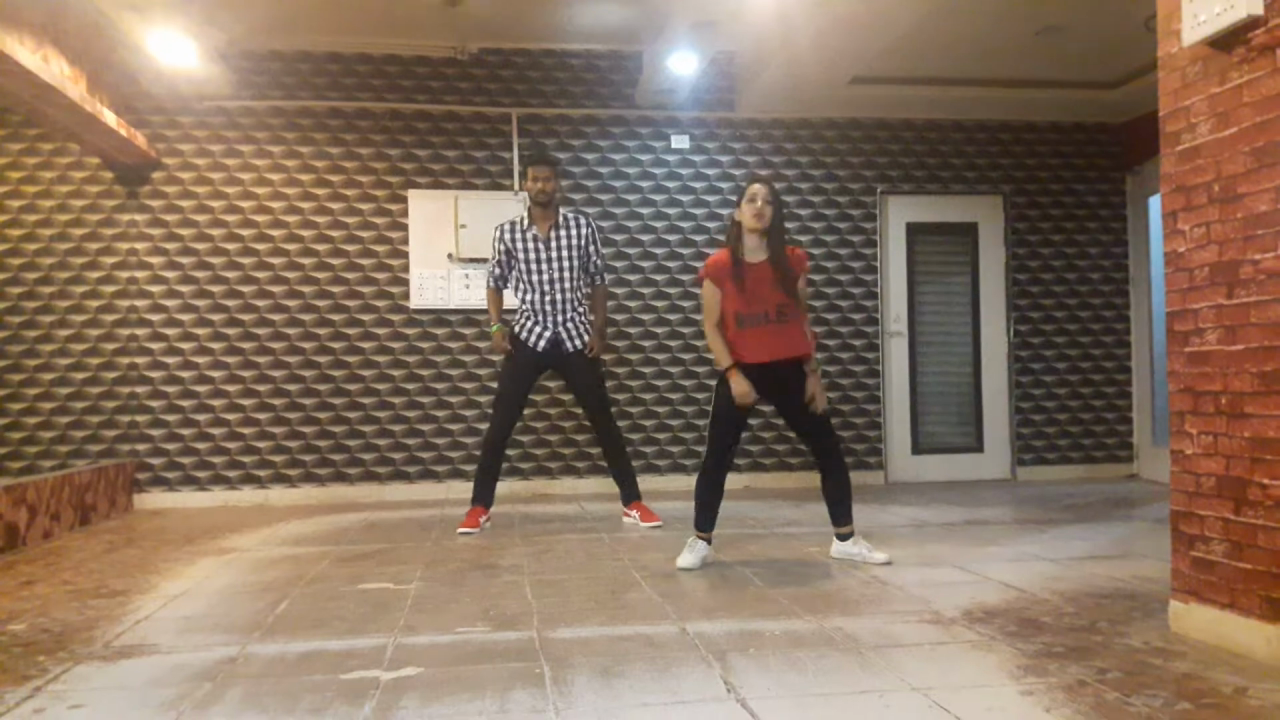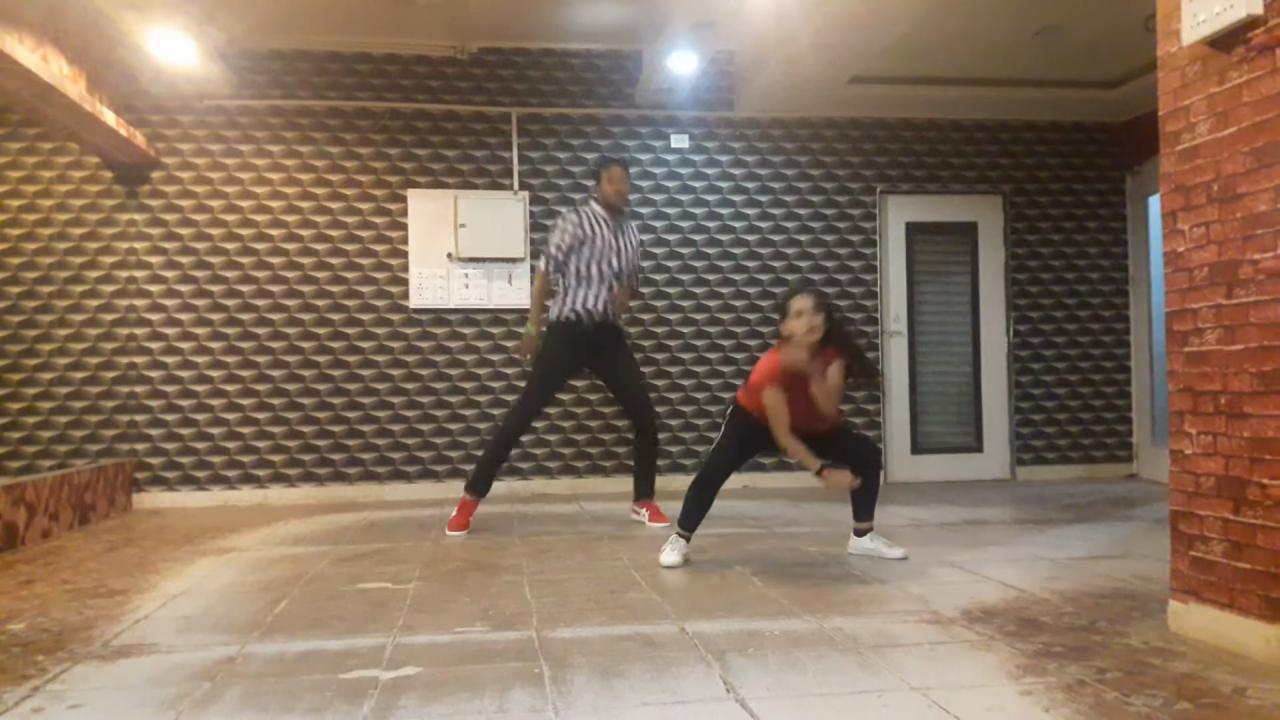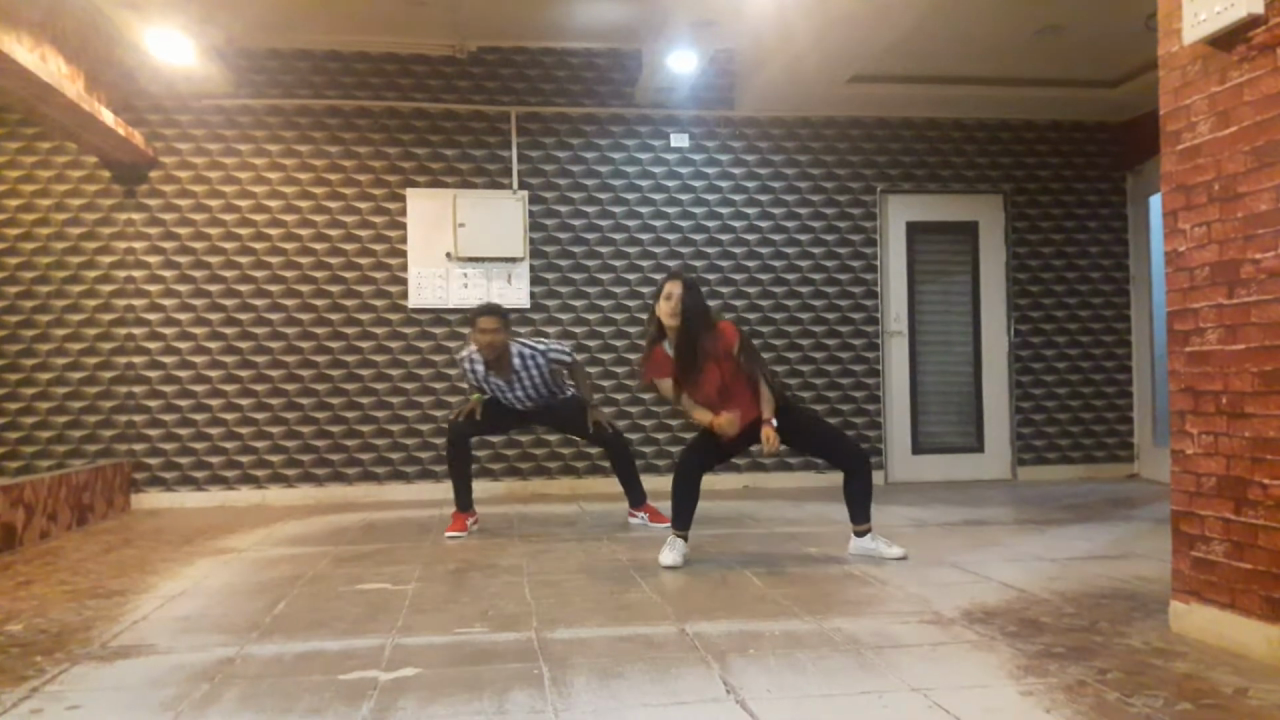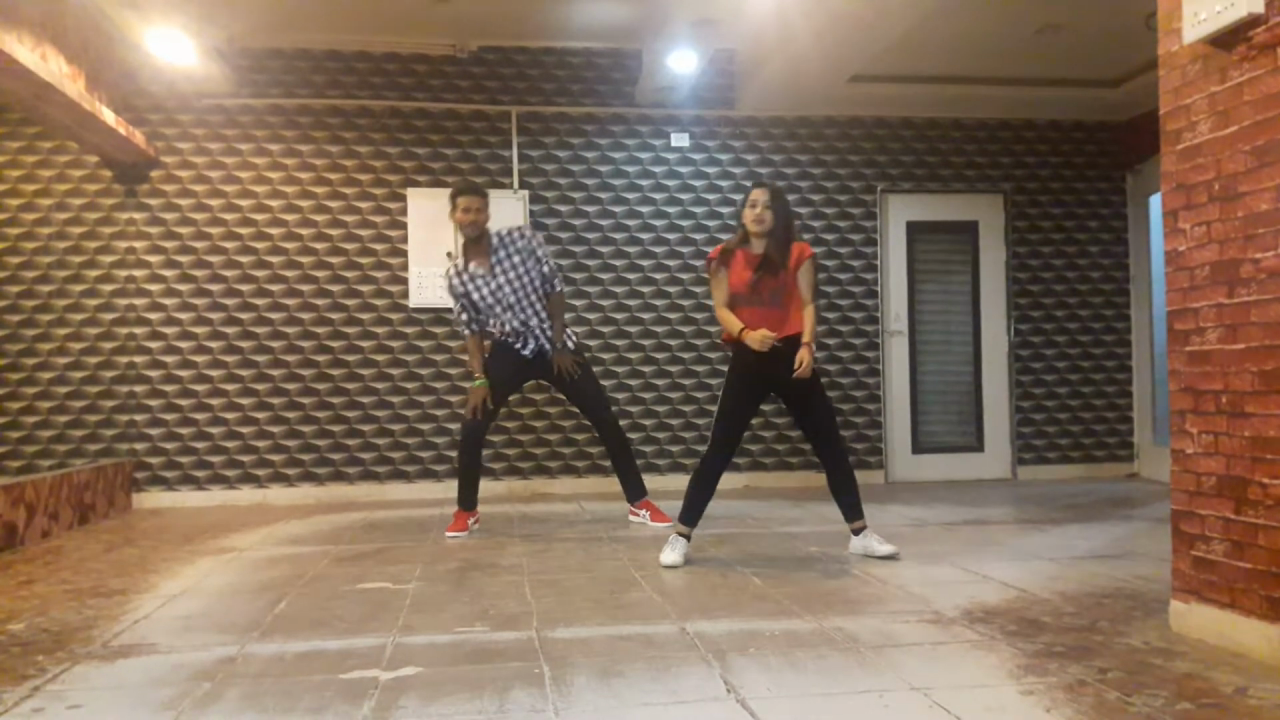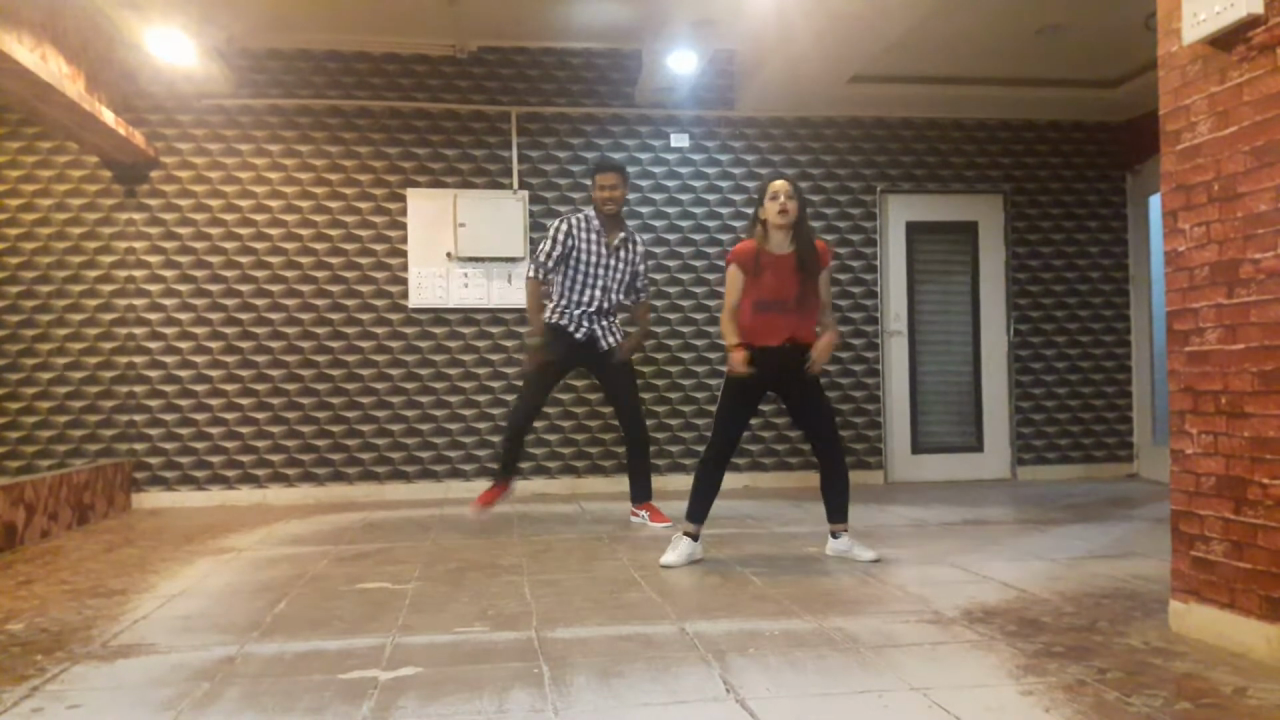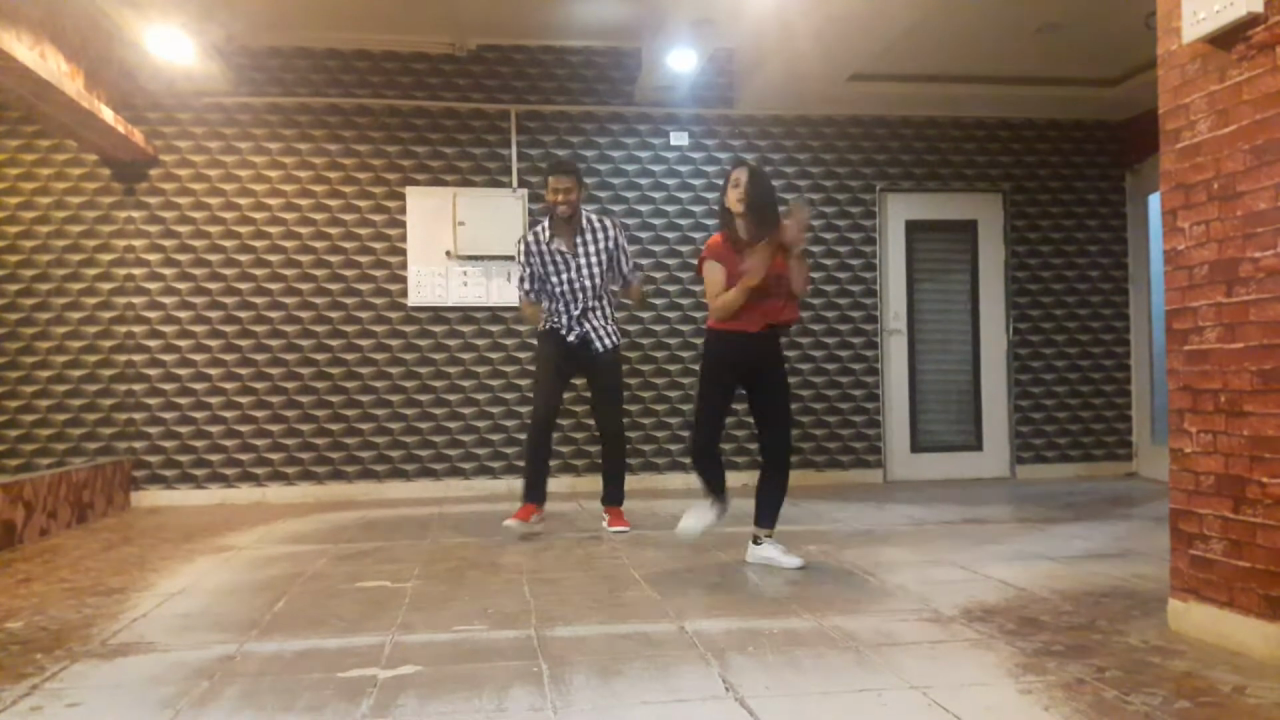
dt=0.7s
person 1, frame 1
left shoulder: (793, 261)
right shoulder: (719, 266)
left elbow: (801, 319)
right elbow: (711, 327)
left wrist: (813, 371)
right wrist: (732, 372)
left hip: (788, 371)
right hip: (741, 371)
left knee: (828, 449)
right knee: (718, 457)
left ankle: (847, 539)
right ankle: (701, 541)
person 1, frame 2
left shoulder: (833, 353)
right shoulder: (771, 369)
left elbow: (829, 409)
right elbow: (782, 435)
left wrist: (811, 370)
right wrist: (823, 471)
left hip: (806, 426)
right hip: (752, 421)
left knee: (866, 453)
right knee: (716, 469)
left ankle: (863, 536)
right ankle: (680, 539)
person 1, frame 3
left shoulder: (723, 335)
right shoulder: (659, 362)
left elbow: (759, 376)
right elbow: (692, 407)
left wrist: (768, 423)
right wrist: (716, 422)
left hip: (773, 412)
right hip: (726, 425)
left knee: (855, 458)
right knee: (688, 464)
left ankle: (863, 537)
right ankle: (678, 540)
person 1, frame 4
left shoulder: (797, 254)
right shoulder: (724, 258)
left elbow: (807, 304)
right elbow: (722, 308)
left wrist: (807, 345)
right wrist: (746, 333)
left hip: (791, 356)
right hip: (747, 360)
left knee: (830, 445)
right knee: (719, 449)
left ankle: (860, 534)
right ankle: (680, 536)
person 1, frame 5
left shoulder: (815, 255)
right shoulder: (745, 255)
left elbow: (823, 309)
right elbow: (729, 311)
left wrist: (827, 337)
right wrist: (734, 348)
left hip: (797, 360)
right hip: (753, 359)
left knee: (831, 446)
right knee: (719, 449)
left ankle: (840, 537)
right ankle: (689, 538)
person 1, frame 6
left shoulder: (780, 238)
right shoulder: (717, 248)
left elbow: (800, 290)
right elbow: (717, 309)
left wrist: (795, 247)
right wrist: (749, 279)
left hip: (767, 349)
right hip: (724, 348)
left knee: (777, 448)
right knee: (704, 439)
left ankle: (762, 541)
right ankle: (715, 499)
person 2, frame 1
left shoulder: (582, 227)
right shoulder: (508, 232)
left elbow: (597, 281)
right elbow: (495, 284)
left wrist: (599, 329)
right wrist: (496, 326)
left hip: (575, 337)
right hip: (529, 337)
left knee: (603, 420)
right knee: (501, 422)
left ankle: (632, 502)
right ankle: (480, 506)
person 2, frame 2
left shoulder: (631, 234)
right shoulder: (577, 220)
right elbow: (546, 272)
left wrist: (624, 298)
right wrist: (532, 327)
left hip: (608, 334)
right hip: (570, 329)
left knee: (644, 414)
right knee: (527, 410)
left ankle: (644, 501)
right ankle: (472, 497)
person 2, frame 3
left shoulder: (535, 351)
right shoulder: (467, 361)
left elbow: (574, 365)
left wrist: (590, 407)
right wrist: (478, 398)
left hip: (557, 403)
right hip: (511, 408)
left knee: (613, 438)
right knee: (458, 431)
left ankle: (639, 506)
right ankle: (464, 512)
person 2, frame 4
left shoulder: (521, 240)
right shoulder: (456, 276)
left elbow: (554, 290)
right elbow: (472, 330)
left wrist: (560, 346)
right wrist: (479, 378)
left hip: (554, 345)
right hip: (510, 350)
left knee: (606, 420)
right knee: (473, 427)
left ankle: (639, 503)
right ankle: (466, 511)
person 2, frame 5
left shoulder: (634, 243)
right shoulder: (570, 226)
left elbow: (639, 297)
right elbow: (537, 278)
left wrist: (641, 332)
right wrist: (537, 336)
left hip: (605, 337)
right hip: (561, 332)
left knee: (634, 419)
right knee: (525, 411)
left ankle: (643, 503)
right ankle: (502, 482)
person 2, frame 6
left shoulder: (606, 228)
right shoulder: (531, 243)
left elbow: (630, 281)
right elbow: (529, 300)
left wrist: (637, 291)
right wrist: (533, 313)
left hip: (600, 337)
right hip: (557, 337)
left knee: (611, 426)
right knee: (543, 415)
left ankle: (613, 507)
right ankle: (532, 504)
